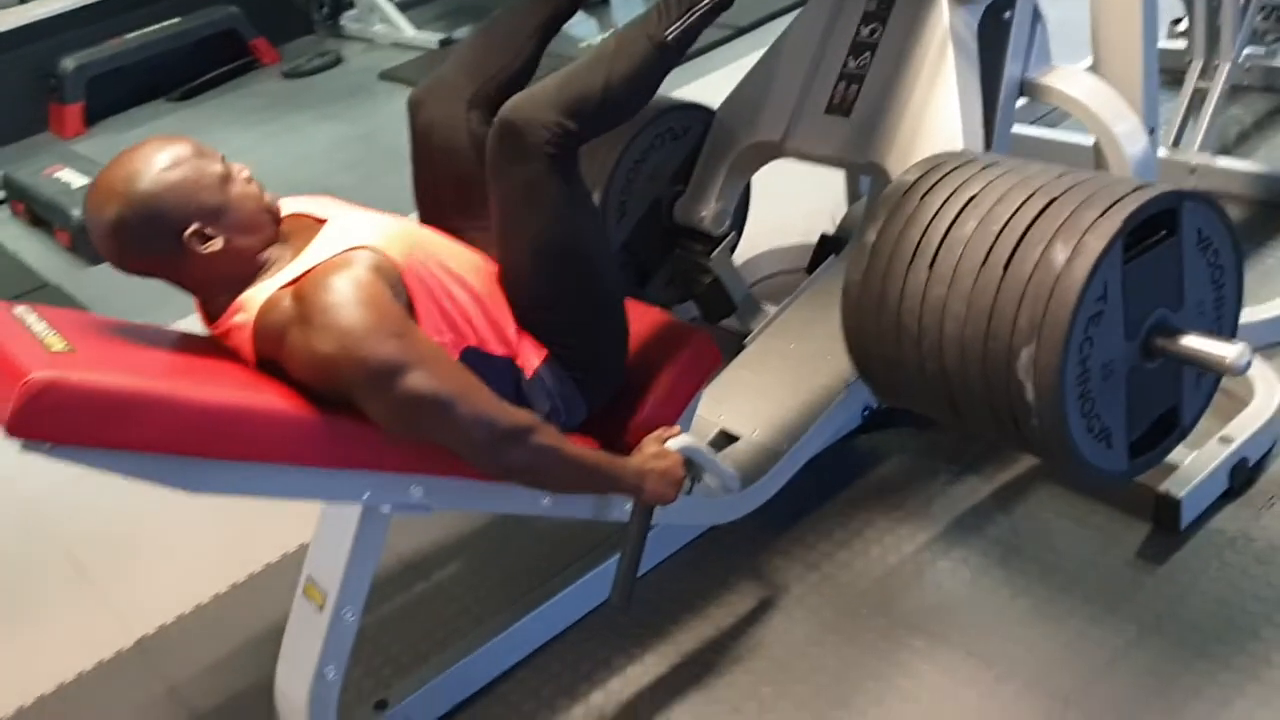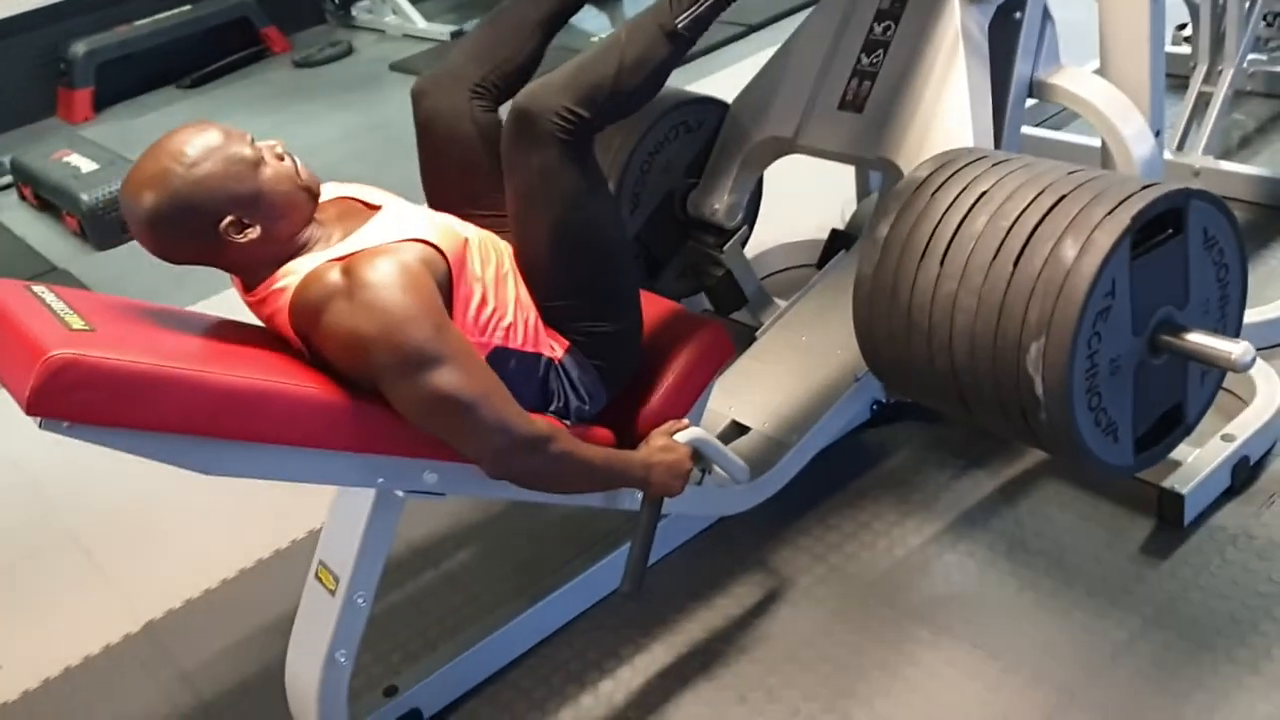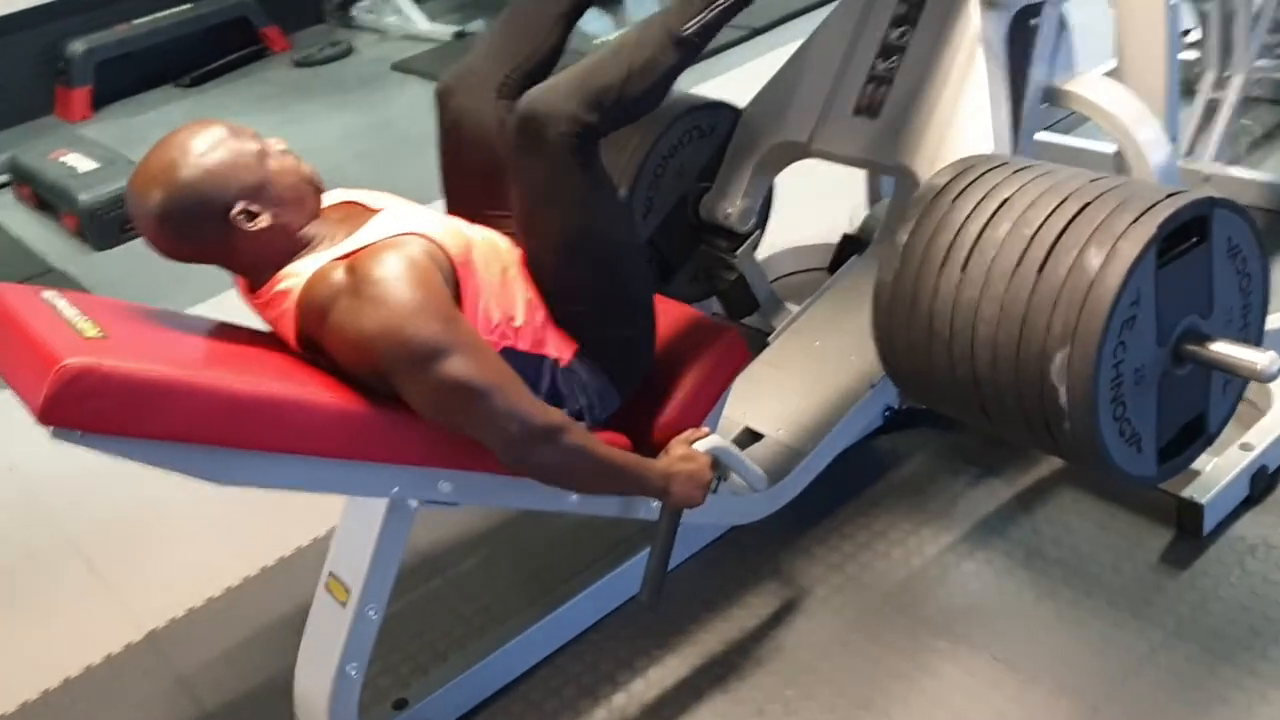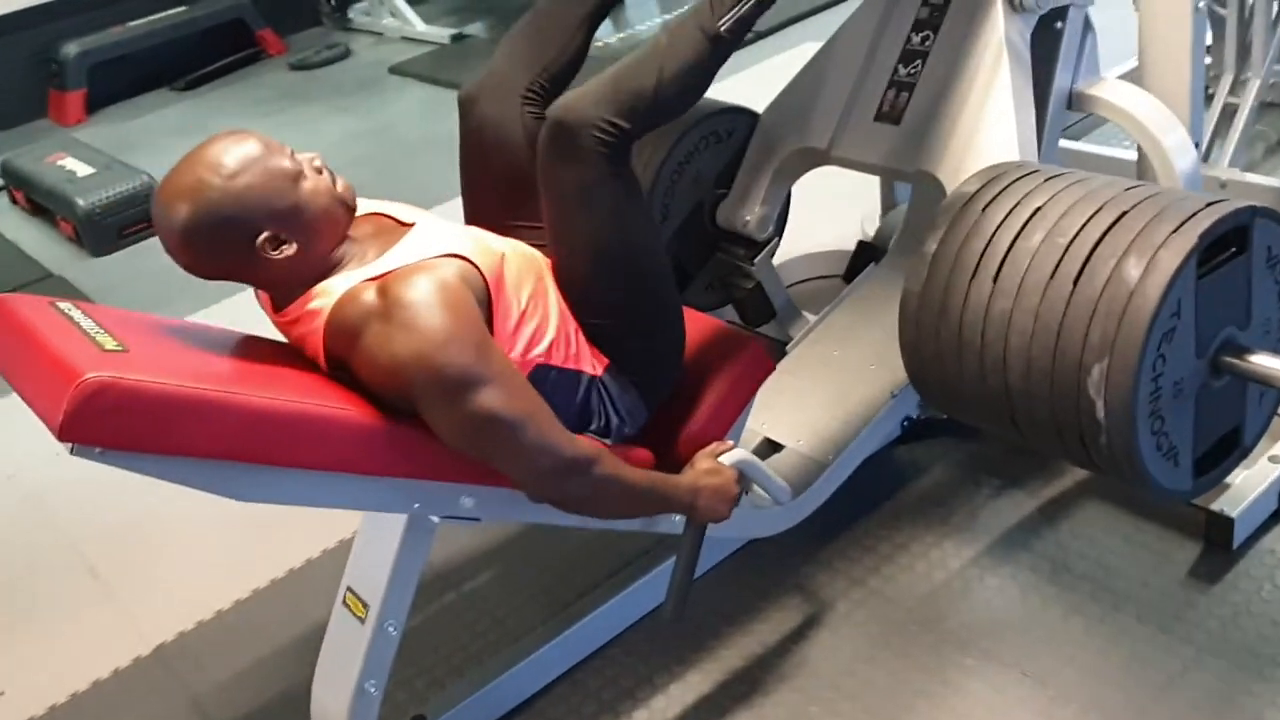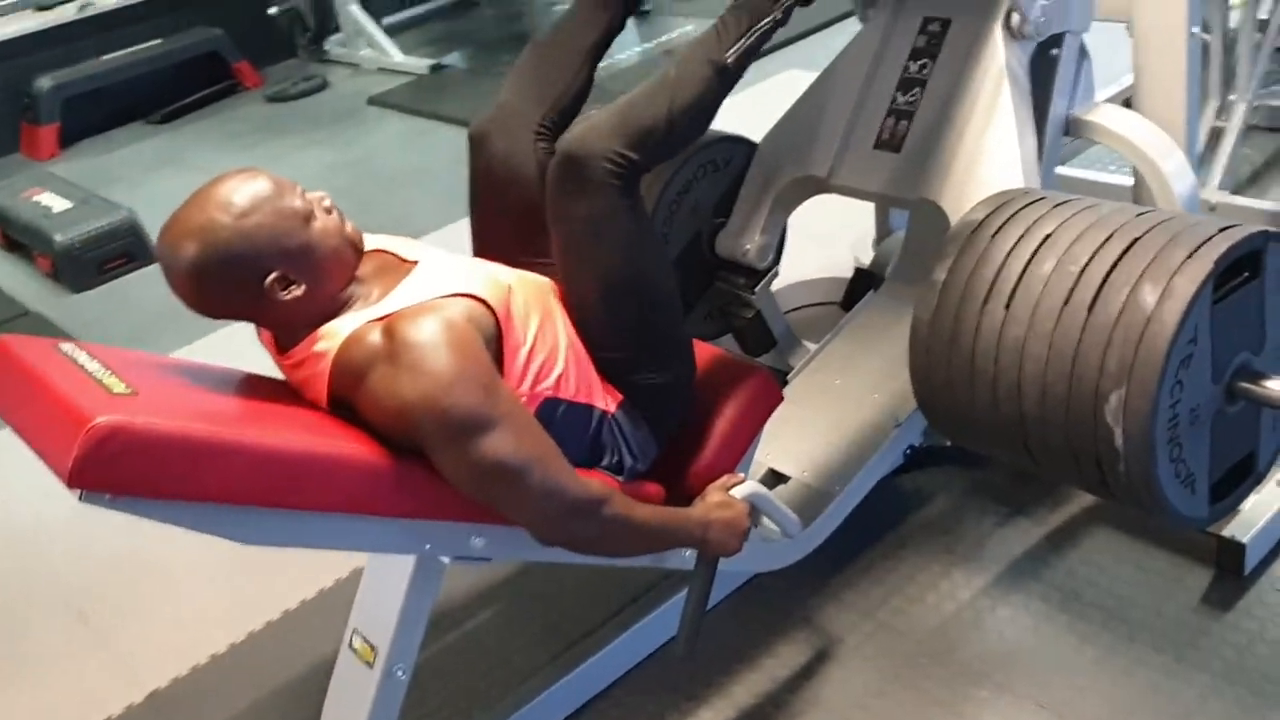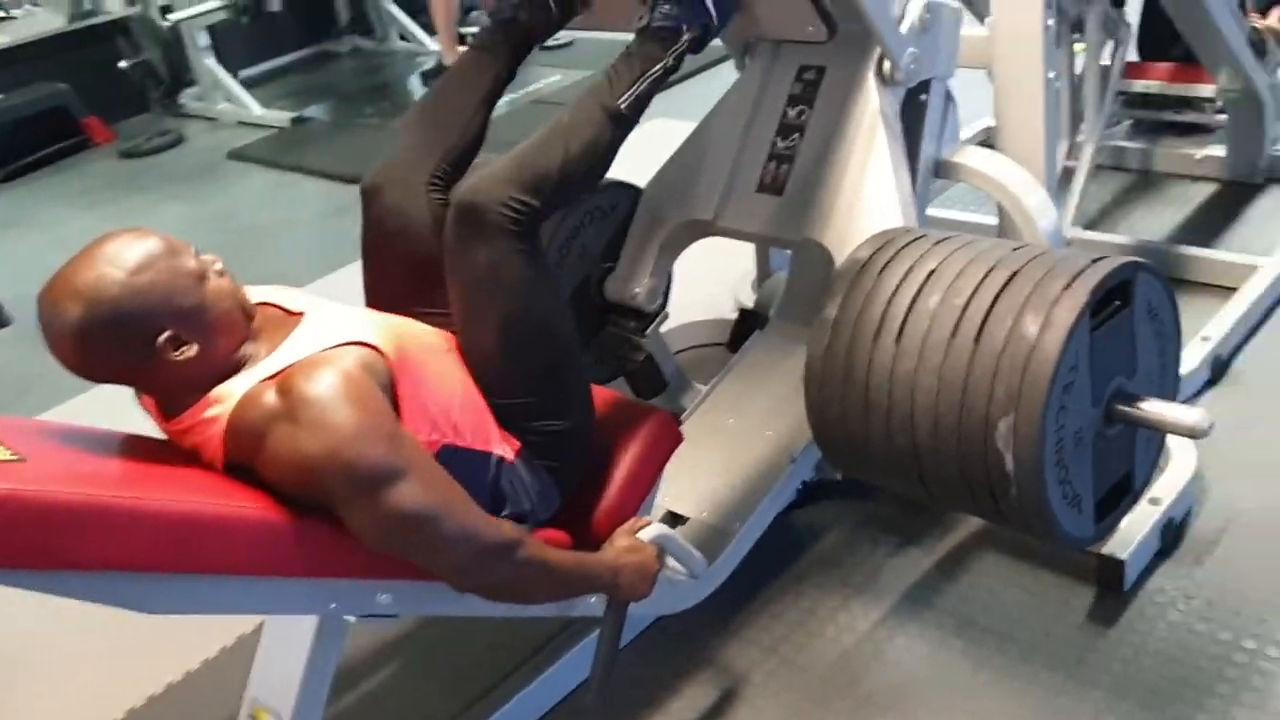
dt=0.3s
person 1, frame 1
left shoulder: (244, 269)
right shoulder: (334, 311)
right elbow: (497, 442)
right wrist: (633, 474)
right hip: (551, 370)
left knee: (446, 101)
right knee: (532, 124)
person 1, frame 2
left shoulder: (275, 249)
right shoulder: (371, 294)
right elbow: (511, 449)
right wrist: (642, 469)
right hip: (572, 360)
left knee: (449, 91)
right knee: (547, 113)
person 1, frame 3
left shoulder: (277, 257)
right shoulder: (380, 292)
right elbow: (528, 441)
right wrist: (660, 477)
right hip: (584, 366)
left knee: (474, 92)
right knee: (550, 117)
person 1, frame 4
left shoulder: (300, 273)
right shoulder: (409, 316)
right elbow: (556, 472)
right wrist: (687, 492)
right hip: (610, 377)
left knee: (496, 100)
right knee: (583, 123)
person 1, frame 5
left shoulder: (299, 310)
right shoulder: (416, 355)
right elbow: (564, 515)
right wrist: (699, 526)
right hip: (619, 415)
left knee: (509, 132)
right knee: (592, 154)
person 1, frame 6
left shoulder: (175, 379)
right shoulder: (314, 411)
right elbow: (478, 558)
right wrist: (610, 571)
right hip: (520, 461)
left knee: (400, 187)
right knee: (488, 205)
